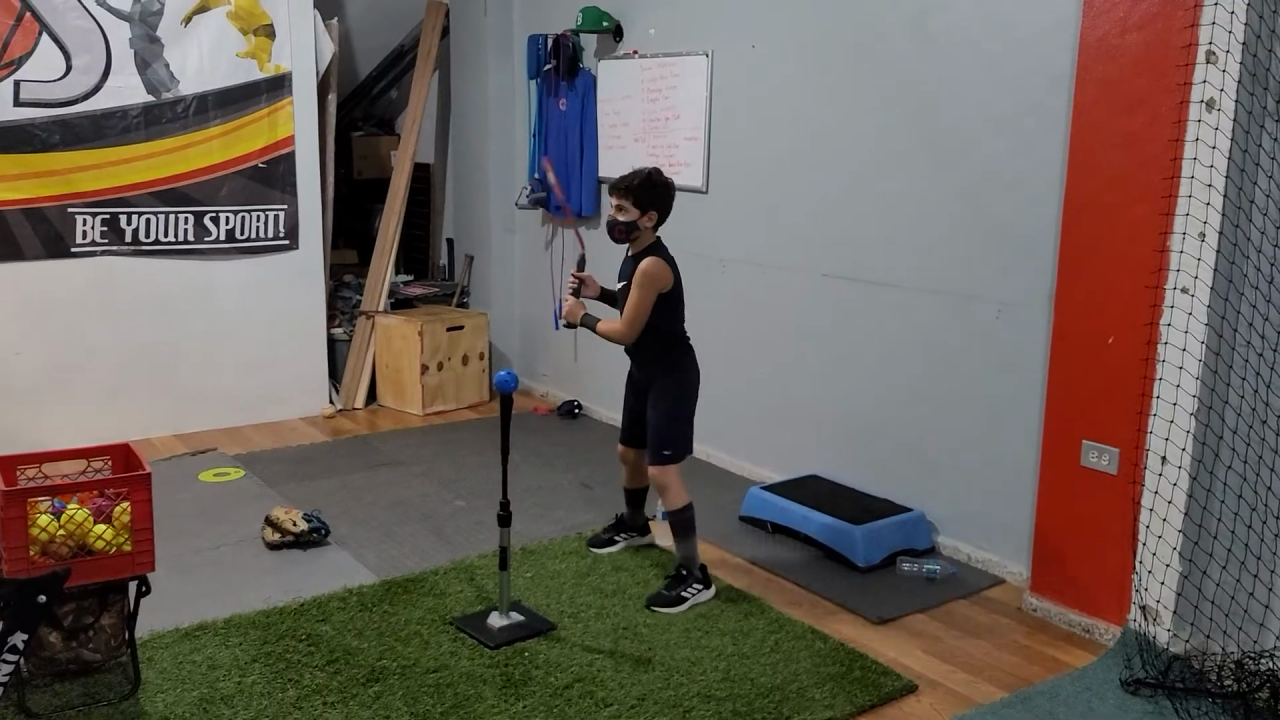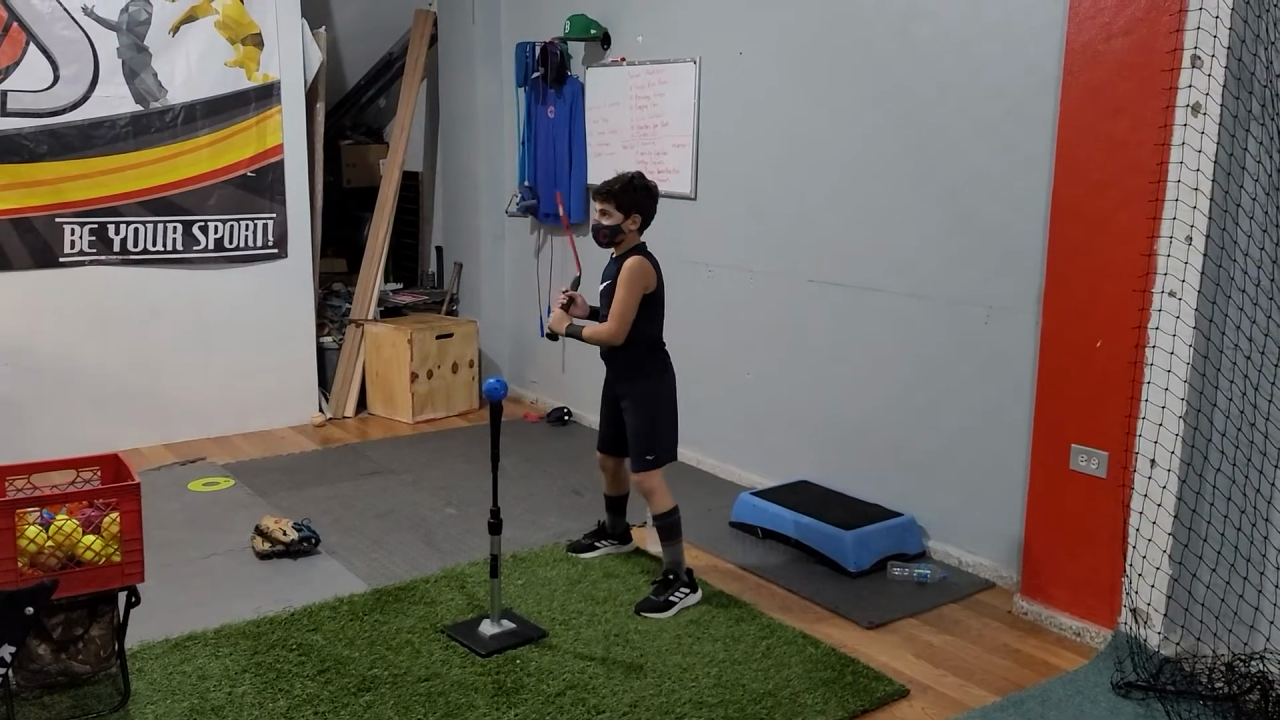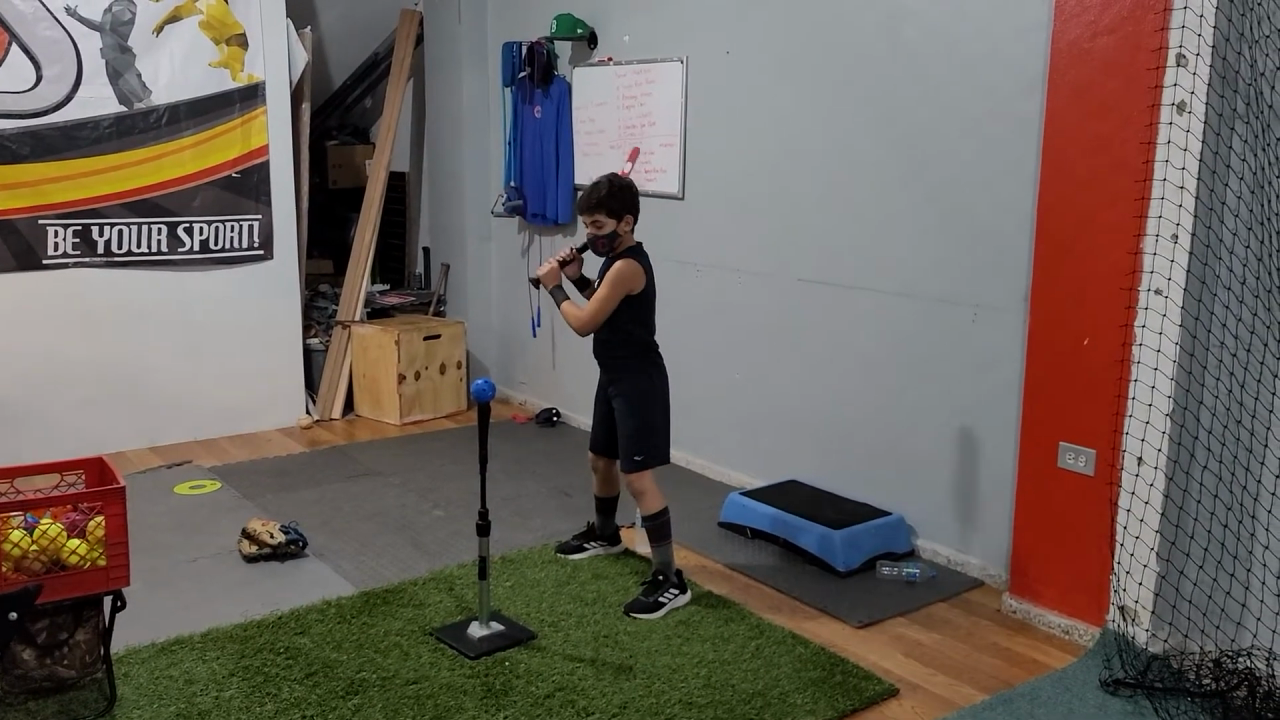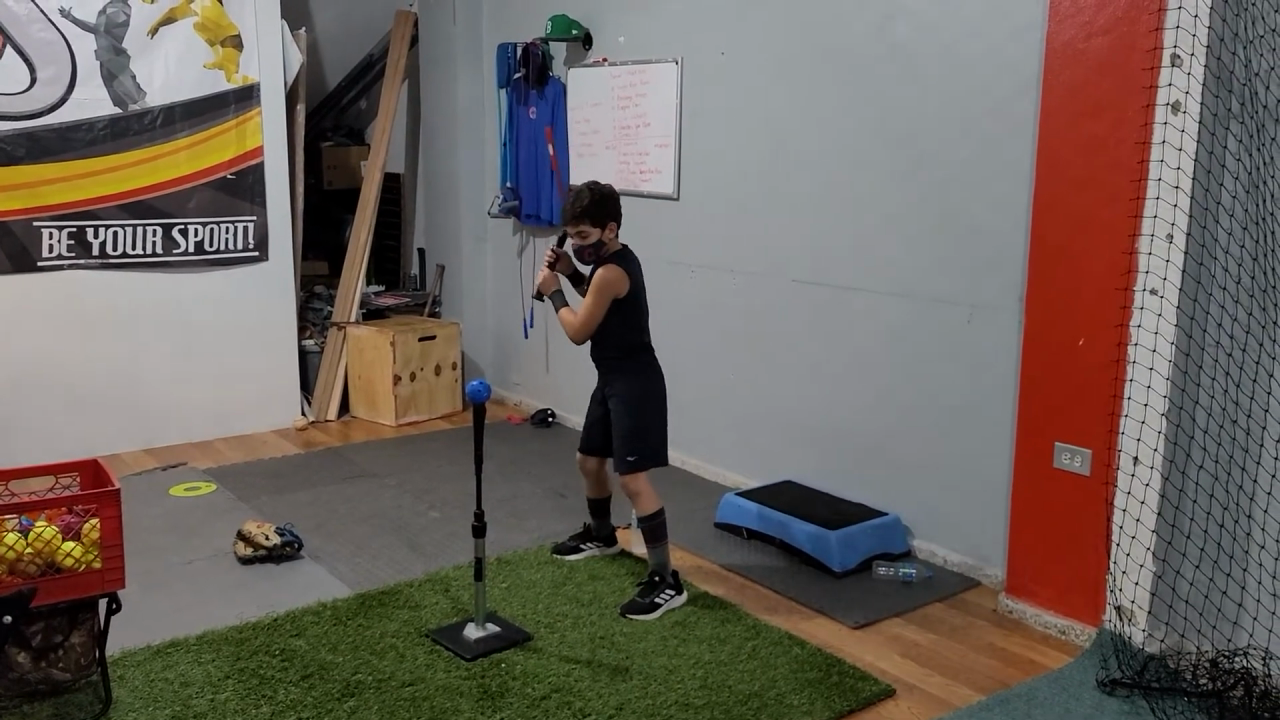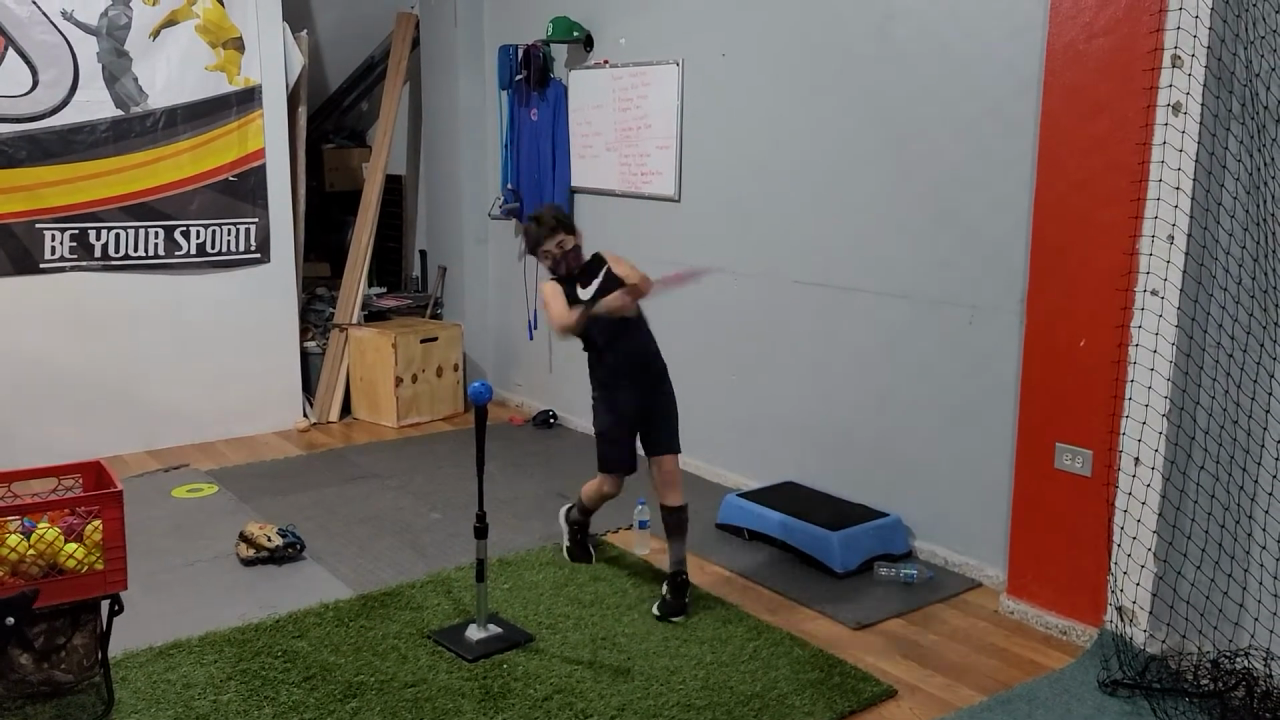
dt=1s
person 1, frame 1
left shoulder: (652, 264)
right shoulder: (635, 255)
left elbow: (626, 331)
left wrist: (582, 317)
right wrist: (600, 292)
left hip: (672, 376)
right hip: (644, 371)
left knee: (663, 472)
right knee: (630, 452)
left ankle: (694, 576)
right ankle: (634, 525)
person 1, frame 2
left shoulder: (636, 264)
right shoulder: (619, 260)
left elbow: (615, 334)
left wrist: (568, 328)
right wrist: (588, 311)
left hip: (647, 382)
right hip: (620, 379)
left knee: (647, 478)
right knee: (610, 460)
left ankle: (681, 579)
right ankle: (615, 533)
person 1, frame 3
left shoulder: (627, 265)
right shoulder: (618, 260)
left elbow: (584, 323)
right elbow: (602, 306)
left wrist: (554, 286)
right wrist: (577, 278)
left hip: (638, 381)
right hip: (615, 377)
left knee: (638, 477)
right knee: (601, 460)
left ankle: (670, 579)
right ankle: (604, 534)
person 1, frame 4
left shoulder: (611, 271)
right shoulder: (615, 261)
left elbow: (578, 330)
right elbow: (597, 302)
left wrist: (553, 291)
right wrist: (572, 273)
left hip: (634, 383)
right hip: (613, 379)
left knee: (633, 479)
right knee: (589, 460)
left ankle: (666, 581)
right ankle: (601, 534)
person 1, frame 5
left shoulder: (608, 263)
right shoulder: (553, 288)
left elbow: (640, 284)
right elbow: (565, 323)
left wrist: (622, 297)
right wrist: (598, 309)
left hip: (652, 379)
right hip: (612, 388)
left knee: (666, 471)
right knee: (610, 482)
left ankle: (678, 574)
right ankle: (576, 520)
